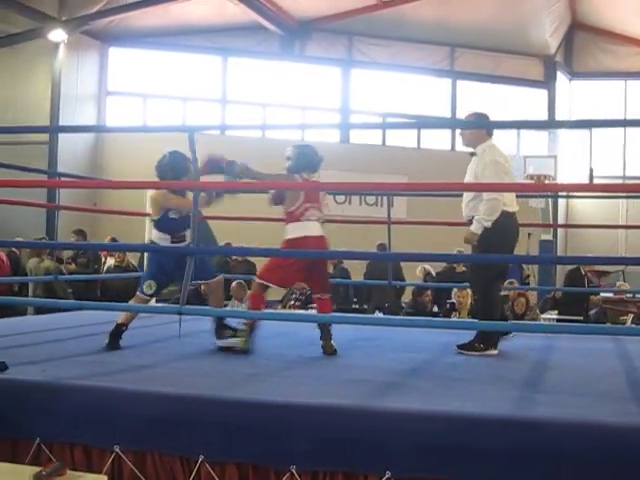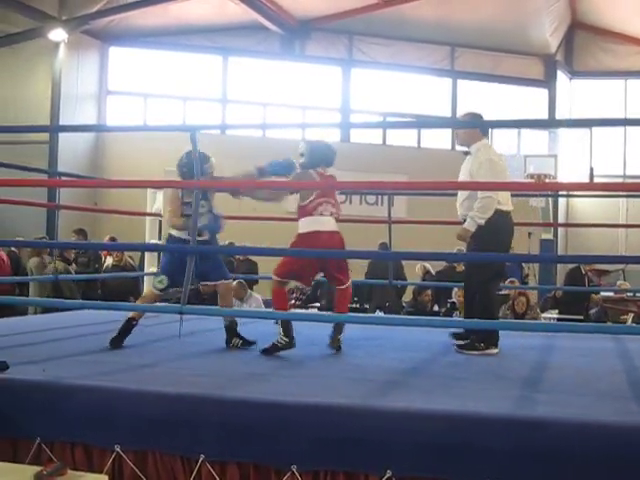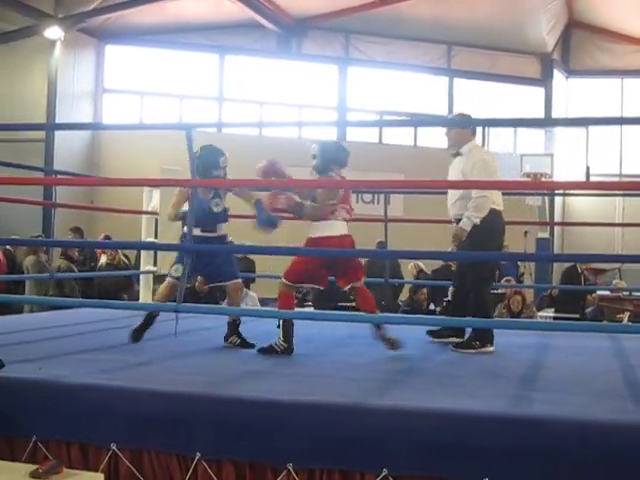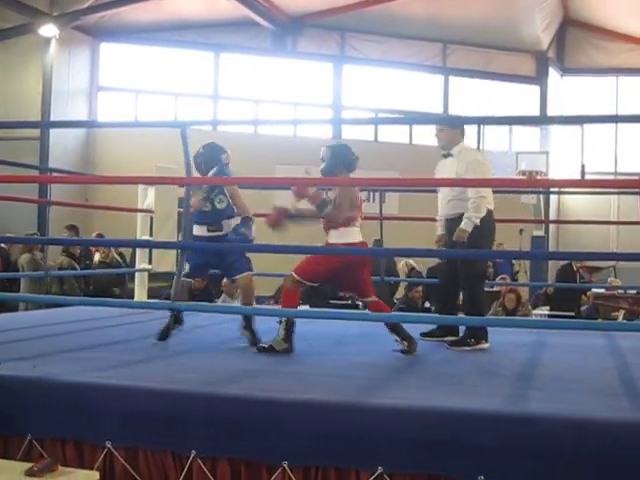
dt=0.1s
person 1, frame 1
left shoulder: (491, 158)
right shoulder: (480, 158)
left elbow: (494, 199)
left wrist: (476, 228)
right wrist: (477, 228)
left hip: (496, 227)
right hip: (488, 228)
left knee: (486, 283)
right knee: (480, 281)
left ankle: (487, 341)
right ankle: (494, 329)
person 1, frame 2
left shoulder: (486, 156)
right shoulder: (473, 157)
left elbow: (489, 197)
left wrist: (469, 225)
right wrist: (471, 225)
left hip: (491, 225)
right hip: (482, 226)
left knee: (484, 282)
right knee: (472, 280)
left ankle: (486, 340)
right ankle: (473, 331)
person 1, frame 3
left shoulder: (480, 157)
right shoulder: (458, 161)
left elbow: (482, 197)
left wrist: (464, 226)
right wrist: (459, 227)
left hip: (483, 226)
right hip: (469, 226)
left knee: (478, 282)
right knee: (462, 280)
left ankle: (482, 338)
right ankle: (454, 330)
person 1, frame 4
left shoulder: (471, 158)
right shoulder: (443, 163)
left elbow: (479, 196)
left wrist: (466, 226)
right wrist: (441, 229)
left hip: (473, 226)
right hip: (455, 226)
left knee: (471, 280)
right knee: (449, 279)
left ankle: (477, 336)
right ankle: (447, 329)
person 2, frame 1
left shoulder: (290, 180)
left elbow: (253, 176)
left wrist: (225, 164)
right wrist: (283, 198)
left hip: (296, 243)
right hip: (319, 243)
left knee: (260, 286)
right knee: (322, 295)
left ankle: (247, 338)
right ankle: (327, 341)
person 2, frame 2
left shoulder: (305, 176)
right shoulder: (331, 179)
left elbow: (275, 195)
left wrist: (244, 190)
left hip: (309, 239)
right hip: (333, 238)
left knee: (278, 283)
right knee: (343, 285)
left ankle: (286, 336)
right ankle: (336, 335)
person 2, frame 3
left shoulder: (329, 181)
right shoulder: (340, 181)
left elbow: (316, 213)
left wrist: (289, 203)
right wrist: (282, 176)
left hip: (322, 242)
right hip: (343, 241)
left knee: (286, 287)
right knee: (358, 289)
left ankle: (284, 342)
right ankle: (382, 331)
person 2, frame 4
left shoulder: (345, 187)
right shoulder: (339, 187)
left elbow: (338, 218)
right elbow: (320, 213)
left wrist: (318, 199)
right wrist: (293, 214)
left hip: (341, 249)
right hip: (357, 250)
left knee: (291, 284)
right knee: (370, 299)
left ankle: (284, 340)
right ankle: (406, 339)
person 3, frame 1
left shoulder: (180, 189)
right shoulder: (159, 195)
right elbow: (190, 205)
right wrist: (214, 192)
left hip: (184, 249)
right hip: (161, 252)
left knee: (215, 282)
right knee: (144, 295)
right ankle: (115, 334)
person 3, frame 2
left shoulder: (206, 187)
right shoulder: (176, 192)
right elbow: (174, 222)
right wrist: (195, 224)
left hip: (204, 245)
right hip: (179, 245)
left knee: (225, 286)
right knee: (157, 289)
left ankle: (232, 334)
right ankle: (125, 330)
person 3, frame 3
right shoulder: (188, 187)
left elbow: (249, 196)
right elbow: (171, 214)
left wrist: (261, 208)
right wrist: (186, 213)
left hip: (217, 243)
right hip: (193, 241)
left knee: (234, 286)
right knee: (172, 281)
left ankle: (233, 333)
right ankle: (148, 321)
person 3, frame 4
left shoulder: (228, 186)
left elbow: (246, 213)
right elbow: (193, 206)
left wrist: (246, 228)
right wrist: (209, 184)
left hip: (227, 241)
right hip: (201, 242)
left knee: (246, 280)
right knee: (183, 281)
left ankle: (248, 324)
right ankle: (175, 318)
